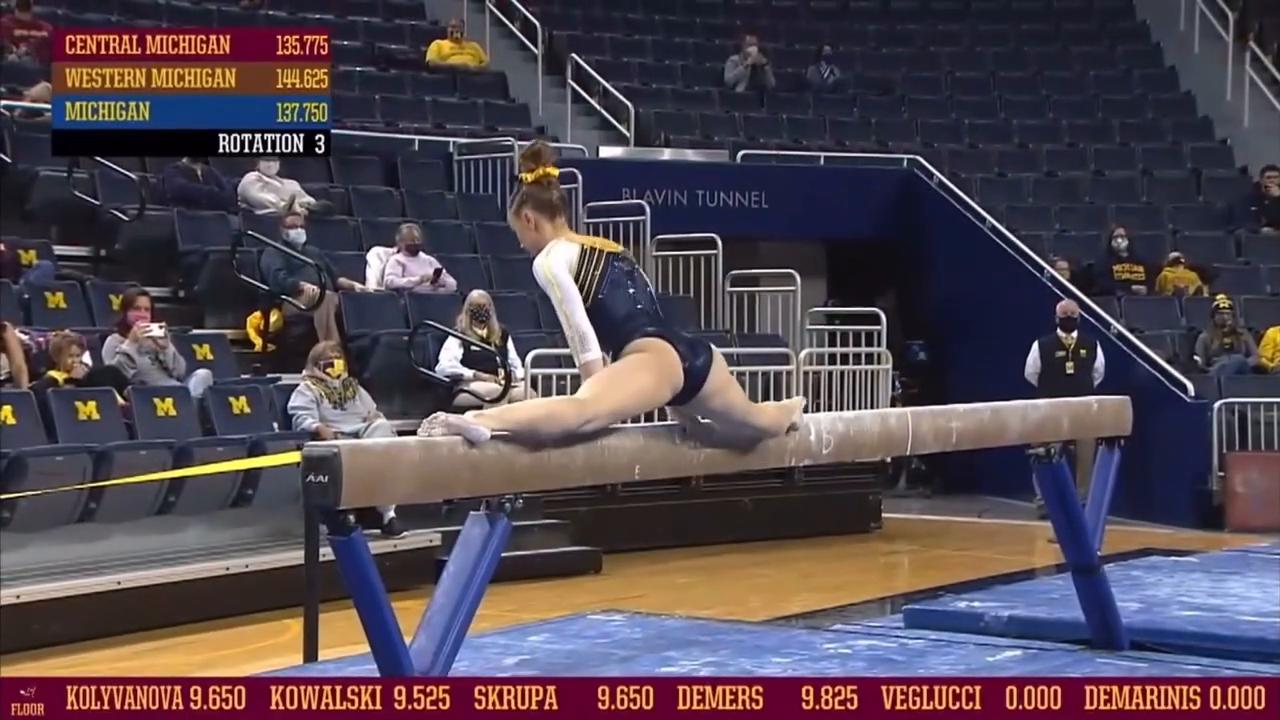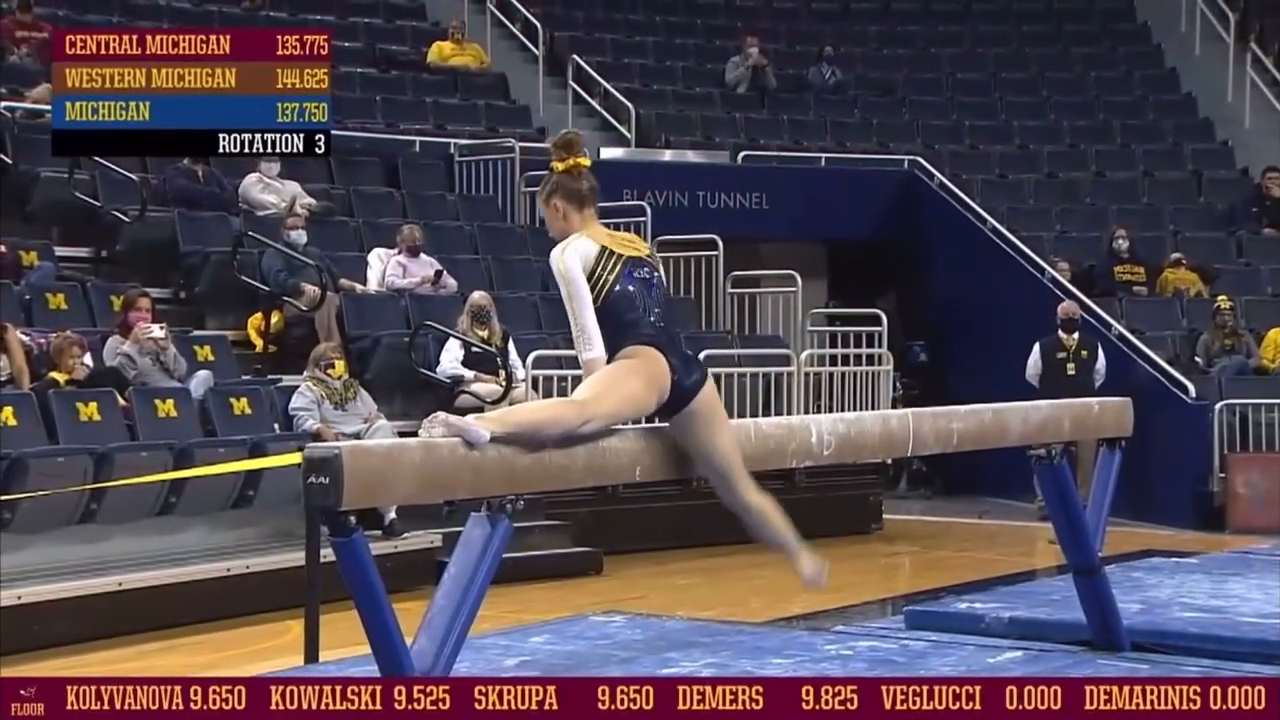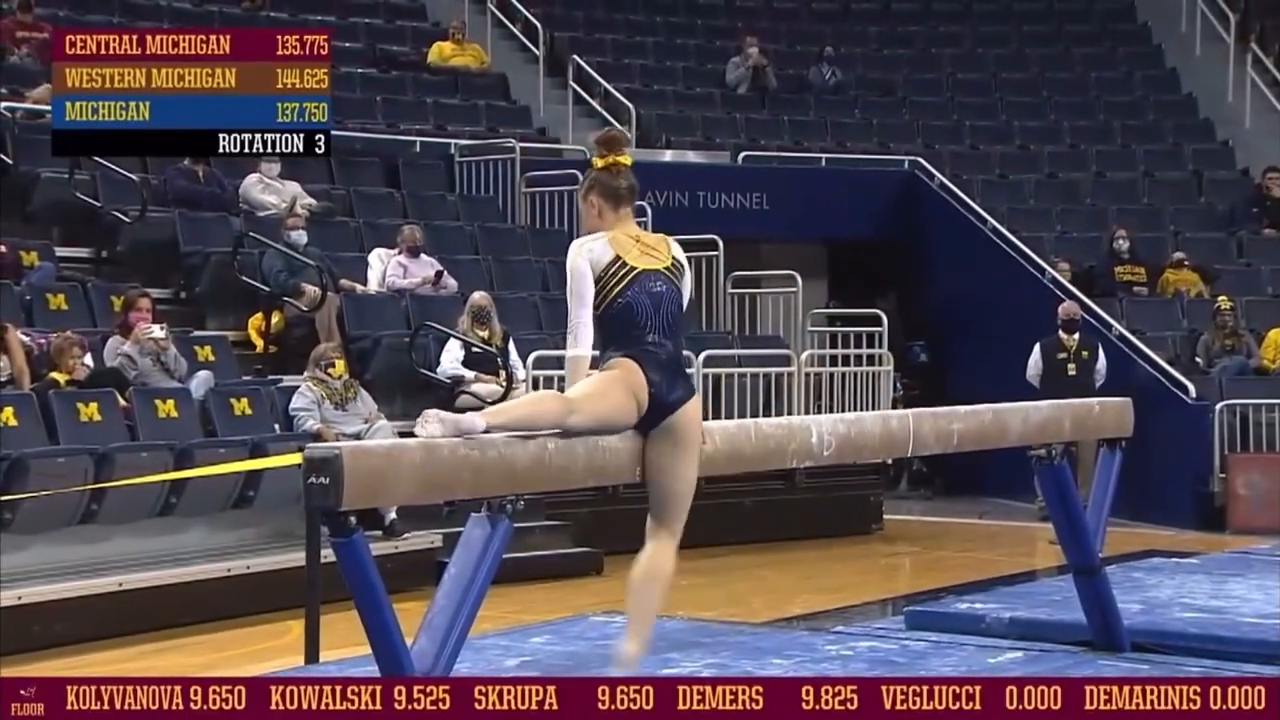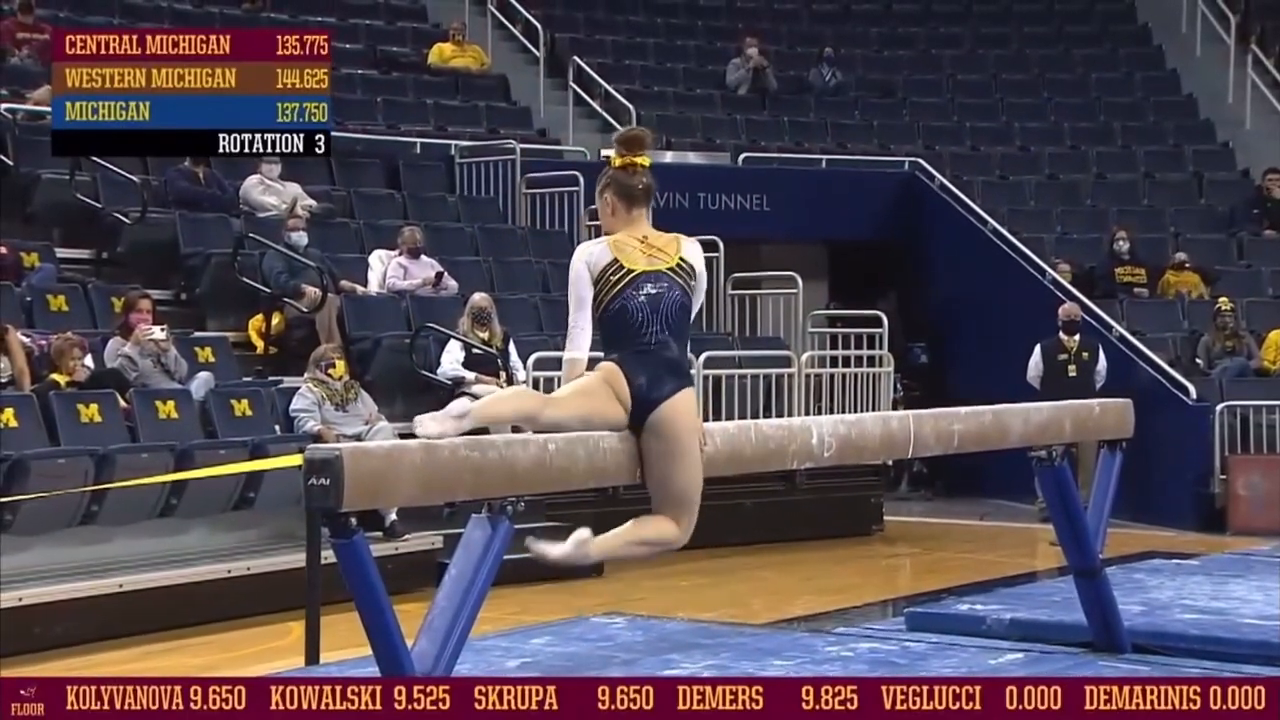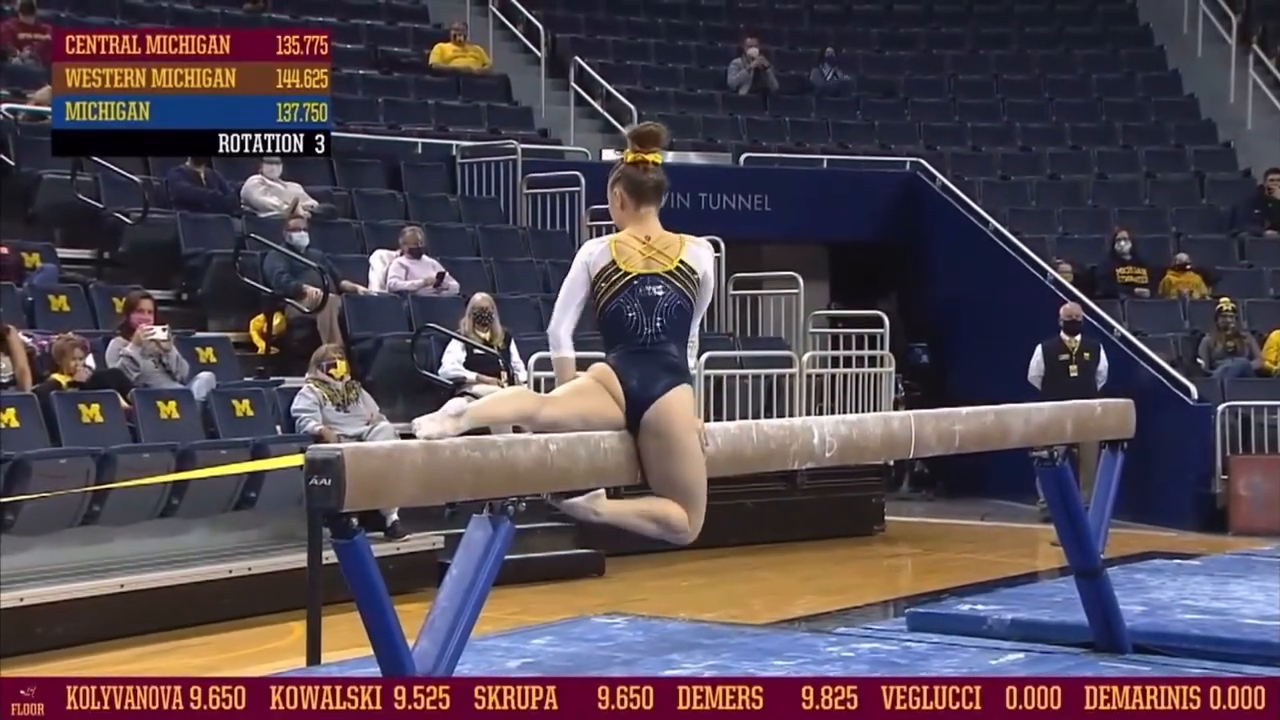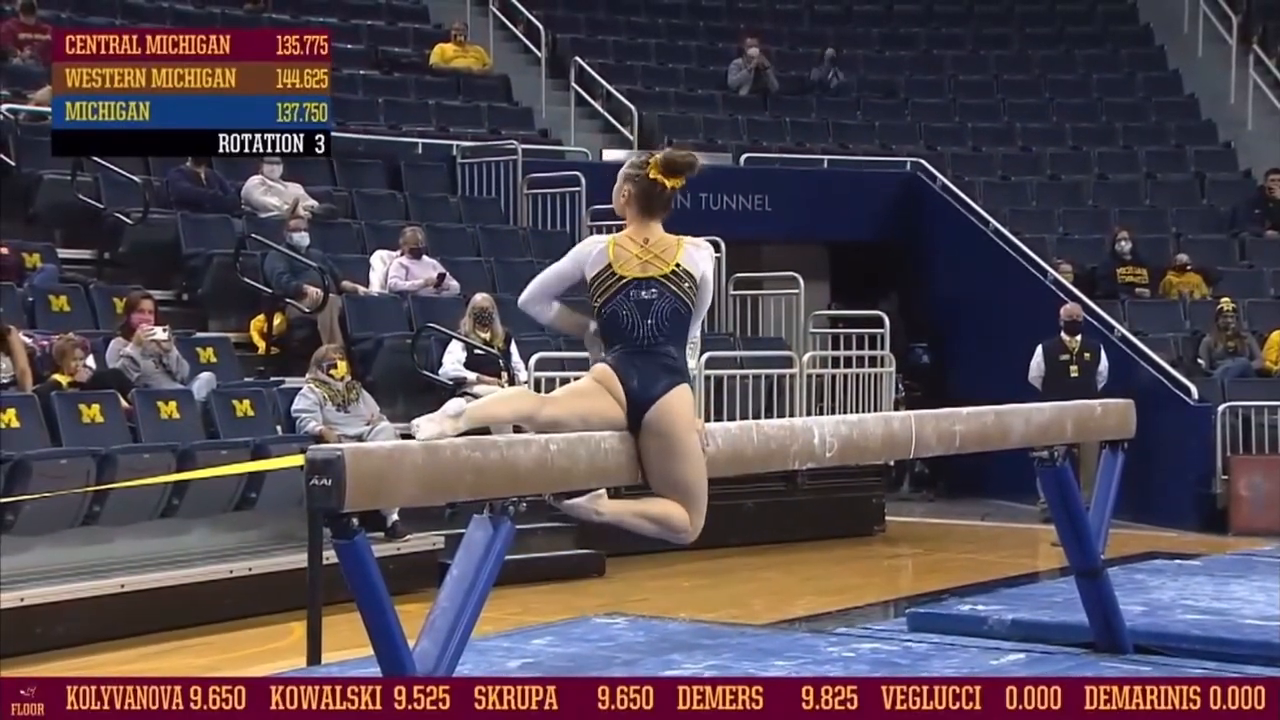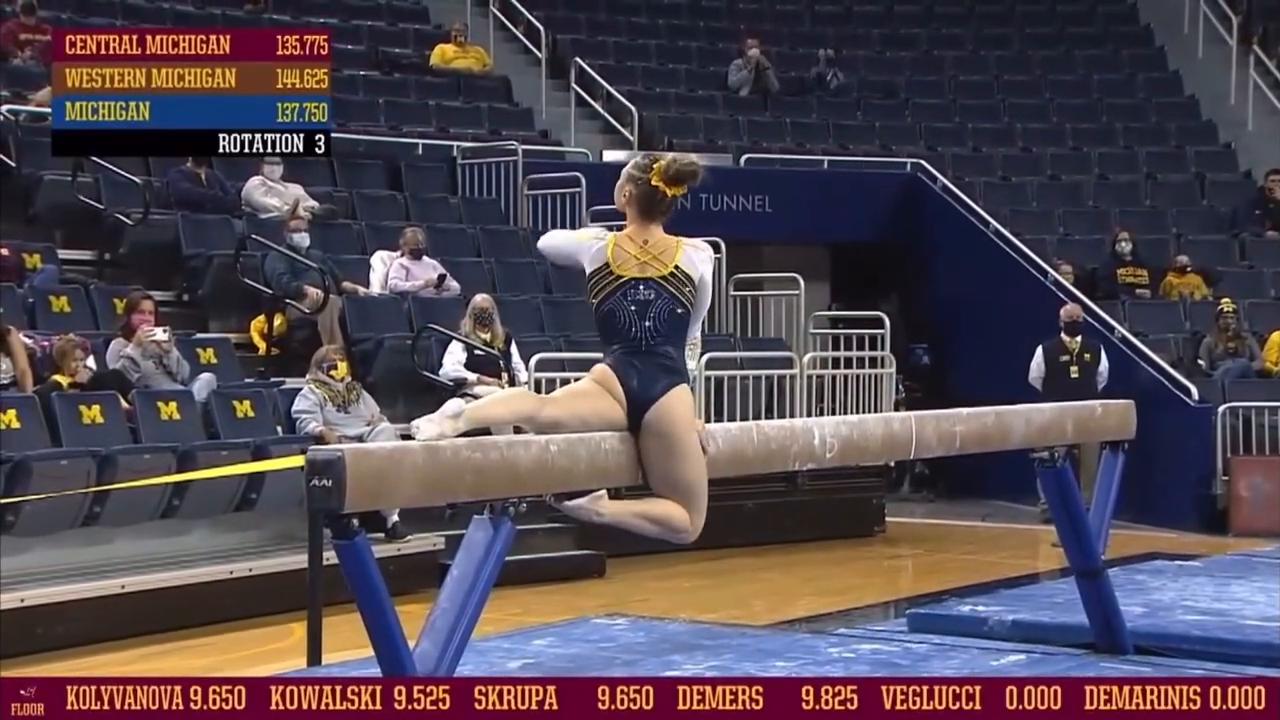
dt=0.2s
person 1, frame 1
left shoulder: (550, 259)
right shoulder: (611, 250)
left elbow: (583, 339)
left wrist: (597, 399)
left hip: (654, 359)
right hip: (693, 353)
left ankle: (477, 422)
person 1, frame 2
left shoulder: (569, 249)
right shoulder: (638, 245)
left elbow: (591, 342)
left wrist: (604, 412)
left hip: (644, 363)
right hip: (687, 369)
right knee: (739, 490)
left ankle: (477, 425)
right ankle: (803, 556)
person 1, frame 3
left shoulder: (589, 247)
right shoulder: (676, 252)
left elbow: (580, 341)
left wrist: (576, 401)
left hip: (628, 377)
right hip: (680, 390)
right knee: (664, 536)
left ankle: (469, 420)
right ankle: (633, 649)
person 1, frame 4
left shoulder: (591, 255)
right shoulder: (692, 255)
left elbow: (577, 342)
left wrist: (567, 410)
left hip: (620, 385)
right hip: (674, 395)
right knee: (674, 525)
left ankle: (464, 417)
right ankle: (586, 548)
person 1, frame 5
left shoulder: (596, 252)
right shoulder: (700, 253)
left elbow: (560, 333)
left wrist: (569, 399)
left hip: (615, 384)
right hip: (670, 391)
right knee: (685, 522)
left ankle: (463, 417)
right ankle: (596, 506)
person 1, frame 6
left shoulder: (596, 250)
right shoulder: (700, 255)
left elbow: (530, 300)
left hip: (615, 384)
right hip: (668, 393)
right knee: (686, 522)
left ankle: (463, 416)
right ankle: (600, 506)
person 1, frame 7
left shoulder: (595, 245)
right shoulder: (698, 256)
left elbow: (547, 242)
left hip: (615, 384)
right hip: (667, 392)
right knee: (687, 522)
left ankle: (461, 417)
right ankle: (601, 507)
person 2, frame 1
left shoulder: (1091, 344)
right shoulder: (1042, 345)
left elbow: (1098, 372)
right elbow: (1030, 373)
left wrist: (1085, 389)
right wrist: (1048, 389)
left knee: (1084, 457)
left ankle: (1083, 500)
right ankle: (1044, 500)
person 2, frame 2
left shoulder: (1092, 346)
right shoulder: (1043, 346)
left elbow: (1099, 374)
right elbow: (1032, 375)
left wrist: (1086, 391)
right wrist: (1049, 391)
left knee: (1085, 459)
right ankle: (1045, 502)
person 2, frame 3
left shoulder: (1093, 346)
right shoulder: (1044, 347)
left elbow: (1100, 374)
right elbow: (1032, 375)
left wrist: (1086, 391)
right wrist: (1049, 392)
left knee: (1086, 459)
right ankle: (1045, 502)
person 2, frame 4
left shoulder: (1093, 347)
right shoulder: (1044, 348)
left elbow: (1100, 375)
right elbow: (1033, 376)
left wrist: (1087, 392)
right wrist: (1050, 393)
left knee: (1086, 461)
left ankle: (1085, 503)
right ankle: (1046, 504)
person 2, frame 5
left shoulder: (1095, 348)
right shoulder: (1046, 348)
left elbow: (1102, 376)
right elbow: (1034, 377)
left wrist: (1088, 393)
right wrist: (1051, 393)
left knee: (1088, 461)
left ankle: (1086, 504)
right ankle: (1047, 504)
person 2, frame 6
left shoulder: (1095, 348)
right shoulder: (1046, 348)
left elbow: (1102, 376)
right elbow: (1034, 377)
left wrist: (1088, 393)
right wrist: (1052, 394)
left knee: (1088, 461)
left ankle: (1086, 504)
right ankle: (1047, 504)
person 2, frame 7
left shoulder: (1095, 349)
right shoulder: (1046, 349)
left elbow: (1102, 377)
right elbow: (1035, 378)
left wrist: (1089, 394)
right wrist: (1052, 395)
left knee: (1088, 462)
left ankle: (1087, 505)
right ankle: (1048, 505)
person 3, frame 1
left shoulder: (353, 385)
right shoulder: (307, 390)
left elbow: (374, 410)
right elbow: (301, 418)
left wrist: (375, 416)
right wrist: (319, 428)
left hip: (366, 433)
right hip: (336, 438)
left knee: (383, 427)
person 3, frame 2
left shoulder: (354, 387)
right shoulder: (308, 391)
left elbow: (375, 411)
right elbow: (302, 419)
left wrist: (376, 418)
right wrist: (320, 429)
left hip: (367, 434)
right hip: (337, 439)
left knee: (383, 429)
person 3, frame 3
left shoulder: (354, 387)
right shoulder: (308, 391)
left elbow: (375, 411)
right elbow: (302, 420)
left wrist: (376, 418)
right wrist: (321, 429)
left hip: (366, 434)
right hip: (338, 439)
left knee: (383, 429)
person 3, frame 4
left shoulder: (354, 388)
right shoulder: (309, 392)
left elbow: (375, 412)
right elbow: (303, 421)
left wrist: (376, 419)
right wrist: (321, 430)
left hip: (368, 436)
right hip: (338, 441)
left knee: (384, 430)
person 3, frame 5
left shoulder: (356, 389)
right shoulder: (310, 392)
left elbow: (377, 414)
right elbow: (304, 421)
left wrist: (378, 419)
right wrist: (322, 431)
left hip: (369, 436)
right hip: (340, 441)
left knee: (386, 430)
person 3, frame 6
left shoulder: (356, 389)
right shoulder: (311, 393)
left elbow: (377, 414)
right elbow: (305, 421)
left wrist: (378, 420)
right wrist: (323, 431)
left hip: (369, 437)
right hip: (340, 442)
left knee: (386, 431)
person 3, frame 7
left shoulder: (357, 390)
right shoulder: (311, 393)
left elbow: (377, 414)
right elbow: (305, 422)
left wrist: (379, 421)
right wrist: (323, 431)
left hip: (370, 437)
right hip: (340, 442)
left knee: (386, 431)
